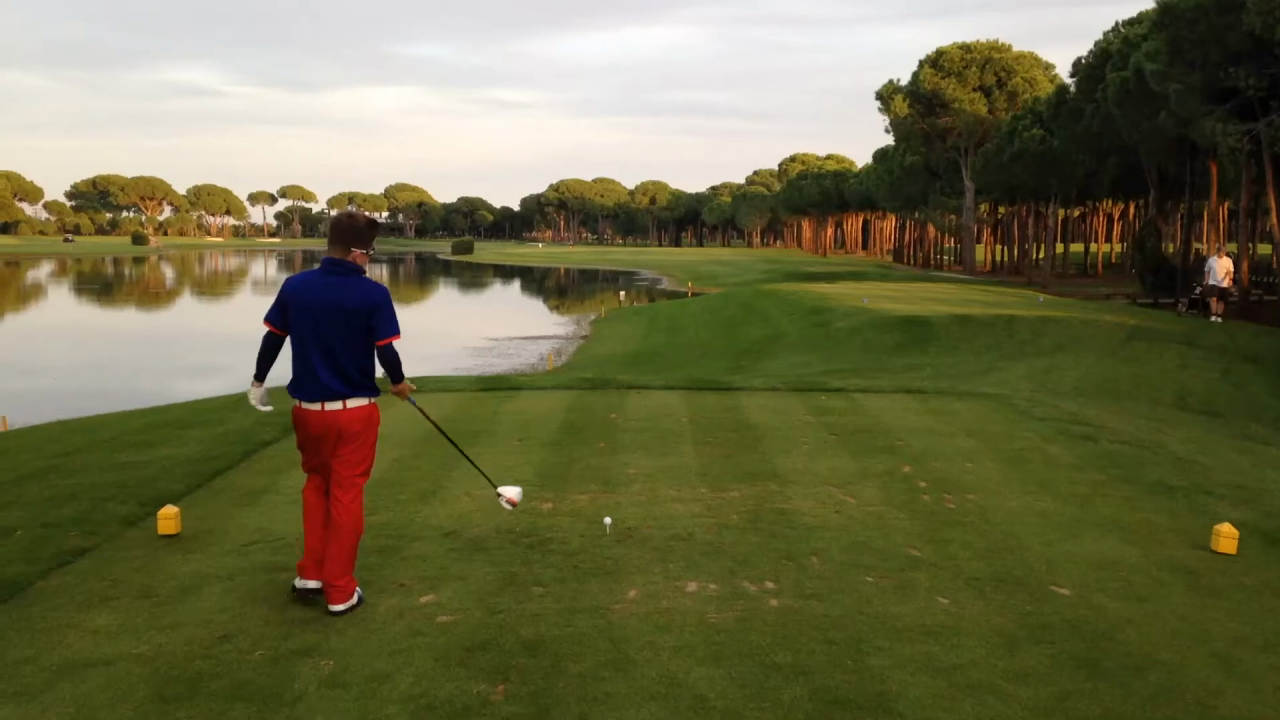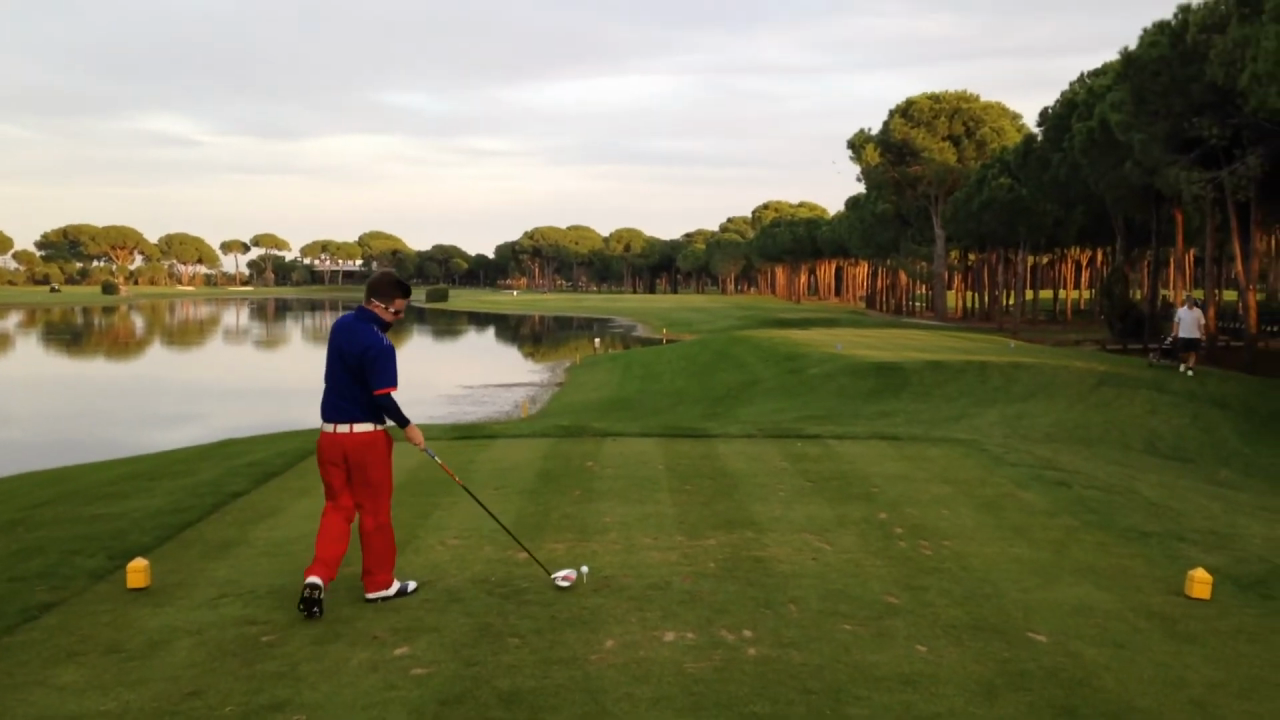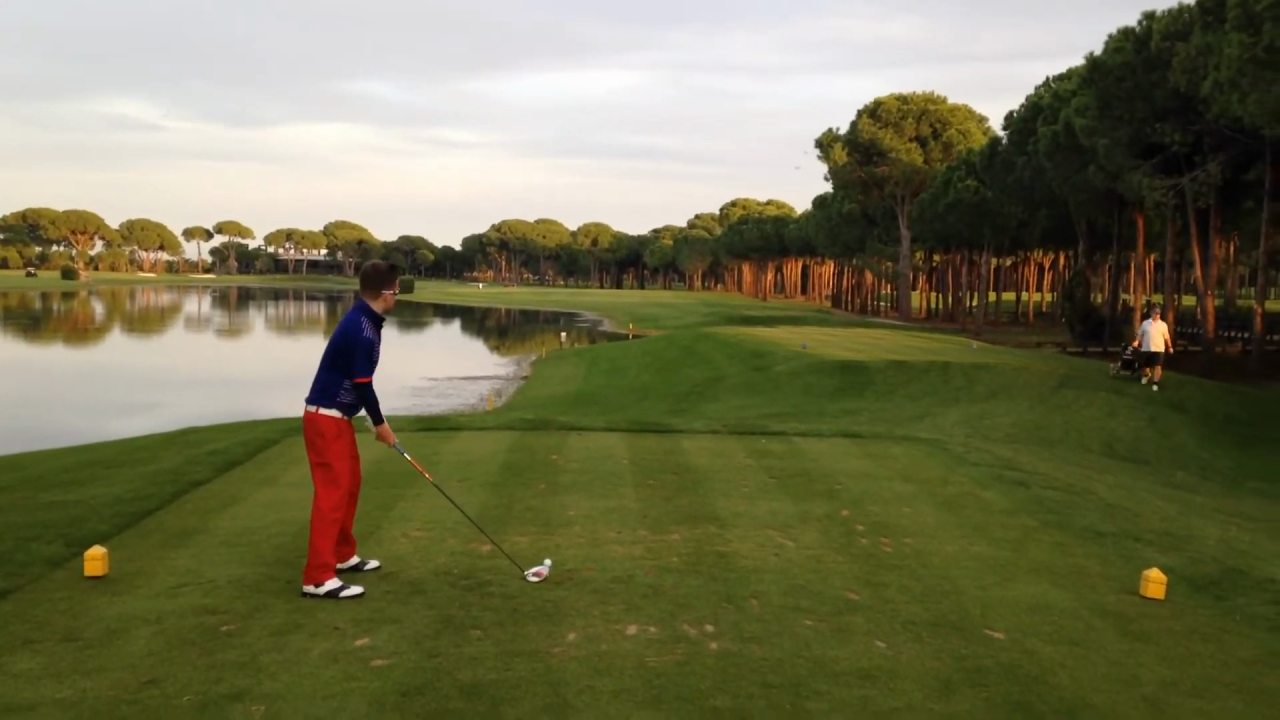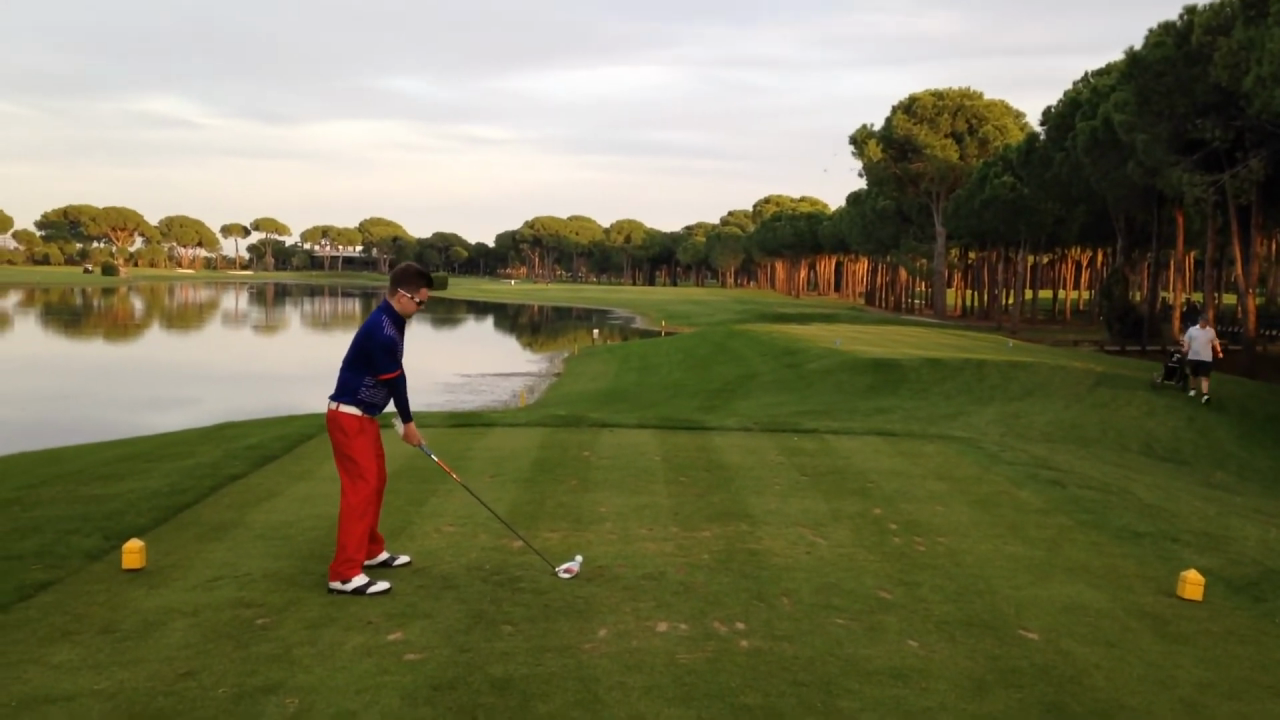
dt=1s
person 1, frame 1
left shoulder: (294, 287)
right shoulder: (374, 294)
left elbow: (273, 338)
right elbow: (387, 352)
left wrist: (258, 381)
right wrist: (399, 382)
left hip: (309, 409)
right hip: (356, 411)
left knee: (317, 483)
right knee: (347, 495)
left ankle: (312, 572)
right ankle: (340, 591)
person 1, frame 2
left shoulder: (341, 325)
right shoulder: (379, 345)
right elbow: (382, 398)
right wrist: (407, 427)
left hip: (330, 433)
right hip: (366, 435)
left knee: (337, 507)
right knee: (374, 510)
left ankle: (317, 576)
right ankle: (379, 583)
person 1, frame 3
left shoulder: (364, 320)
right shoulder: (362, 331)
right elbow: (362, 386)
left wrist: (376, 419)
right wrist: (380, 424)
left hip: (336, 415)
right hip: (326, 418)
left knee: (349, 484)
right knee: (332, 493)
left ankle: (342, 554)
right ankle: (318, 577)
person 1, frame 4
left shoulder: (391, 321)
right shoulder: (382, 330)
left elbow: (396, 376)
right elbow: (393, 380)
left wrist: (405, 420)
right wrist: (408, 423)
left hip: (364, 414)
right hip: (349, 415)
left knee: (375, 481)
right knee: (361, 486)
left ankle: (370, 551)
right ankle: (345, 573)
